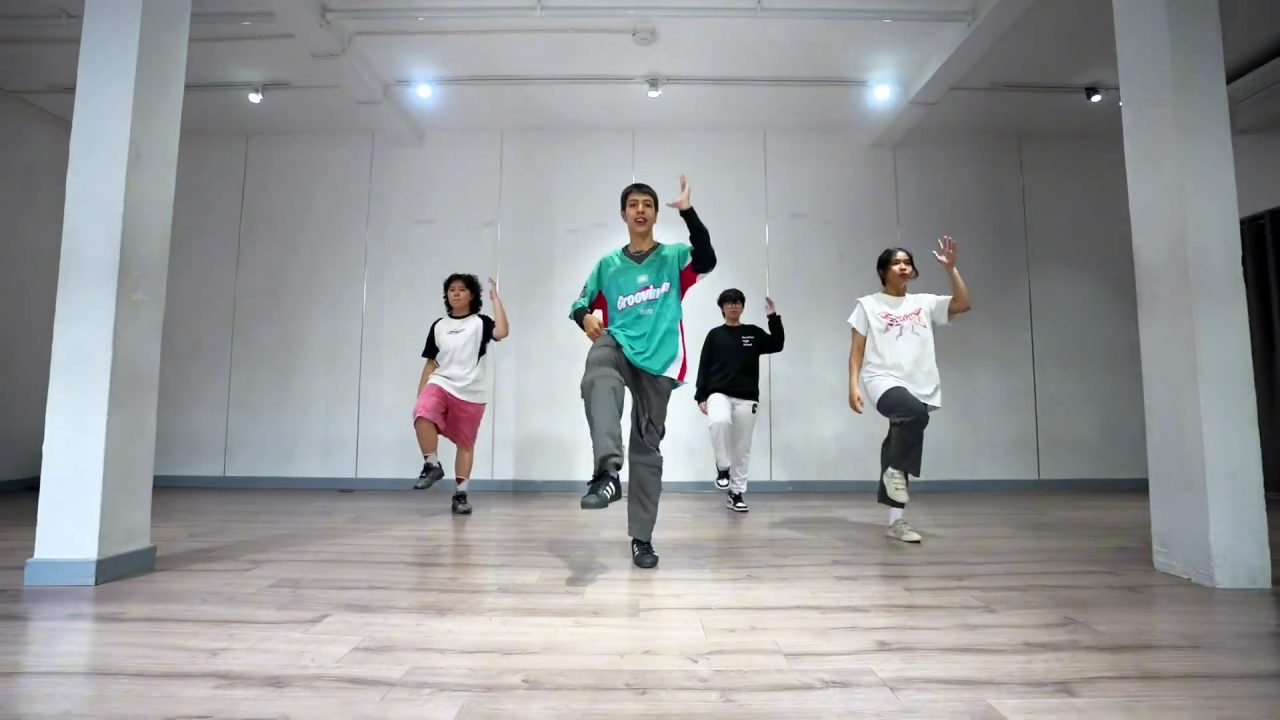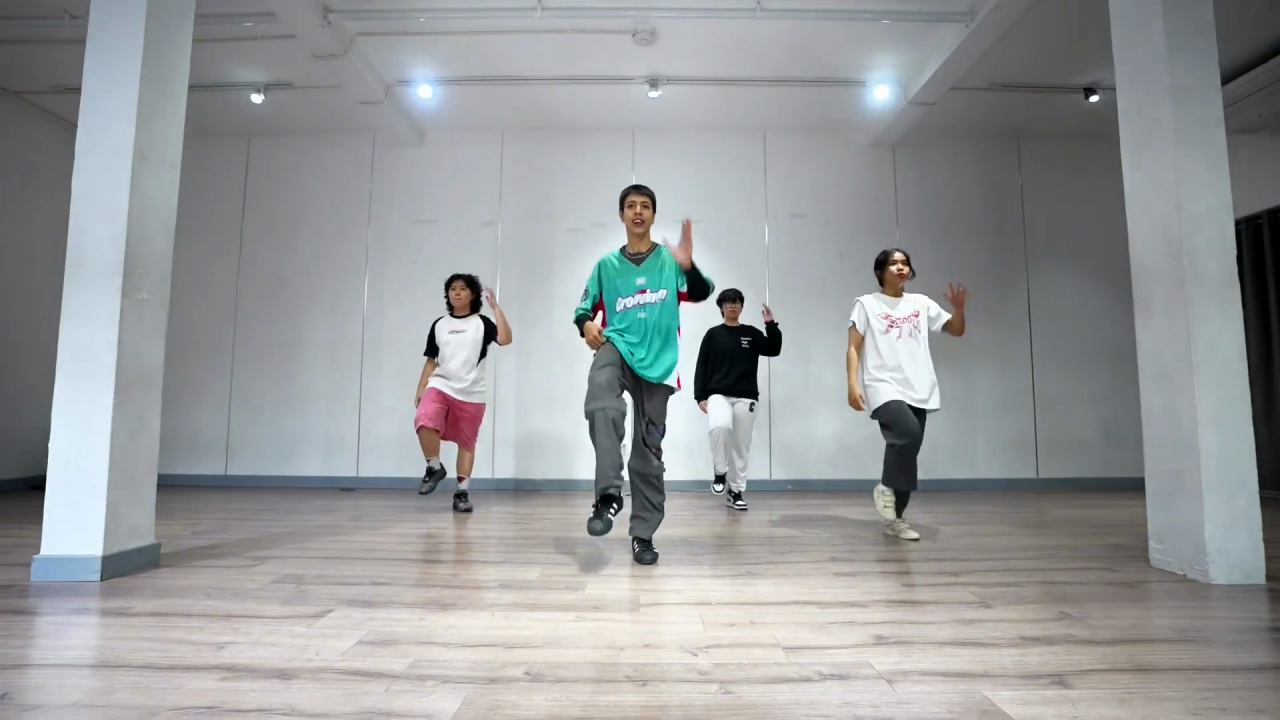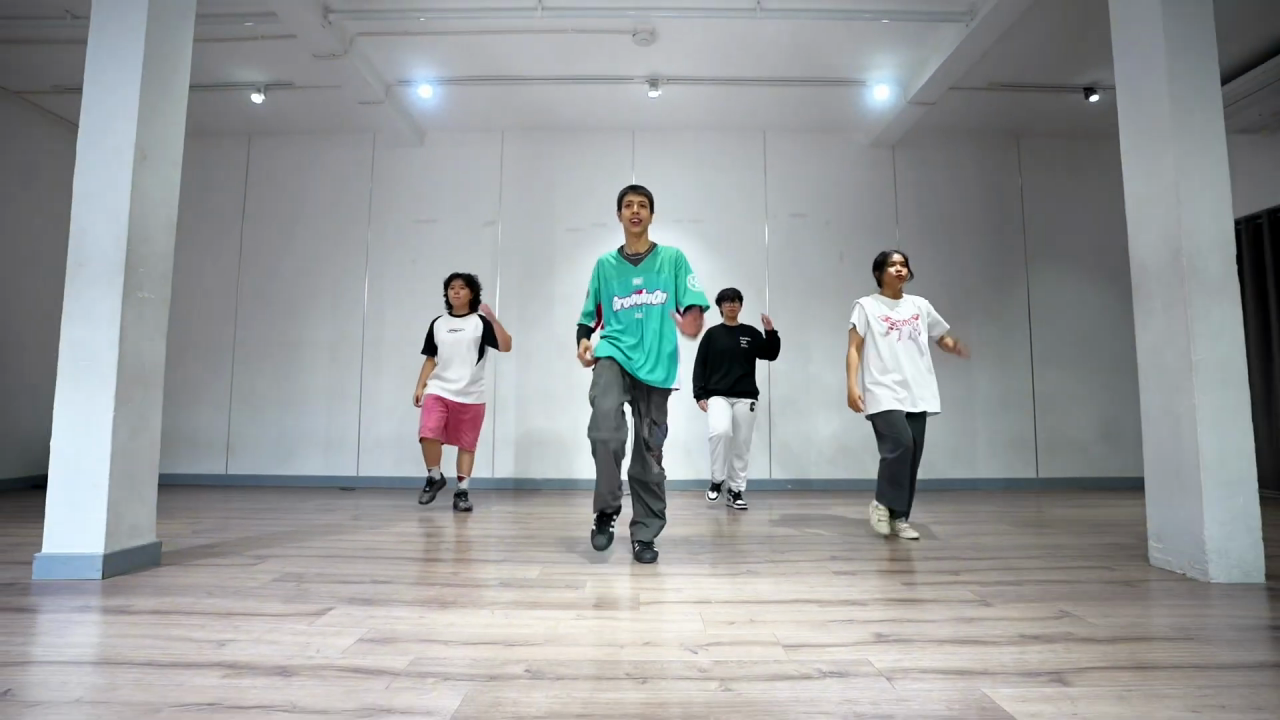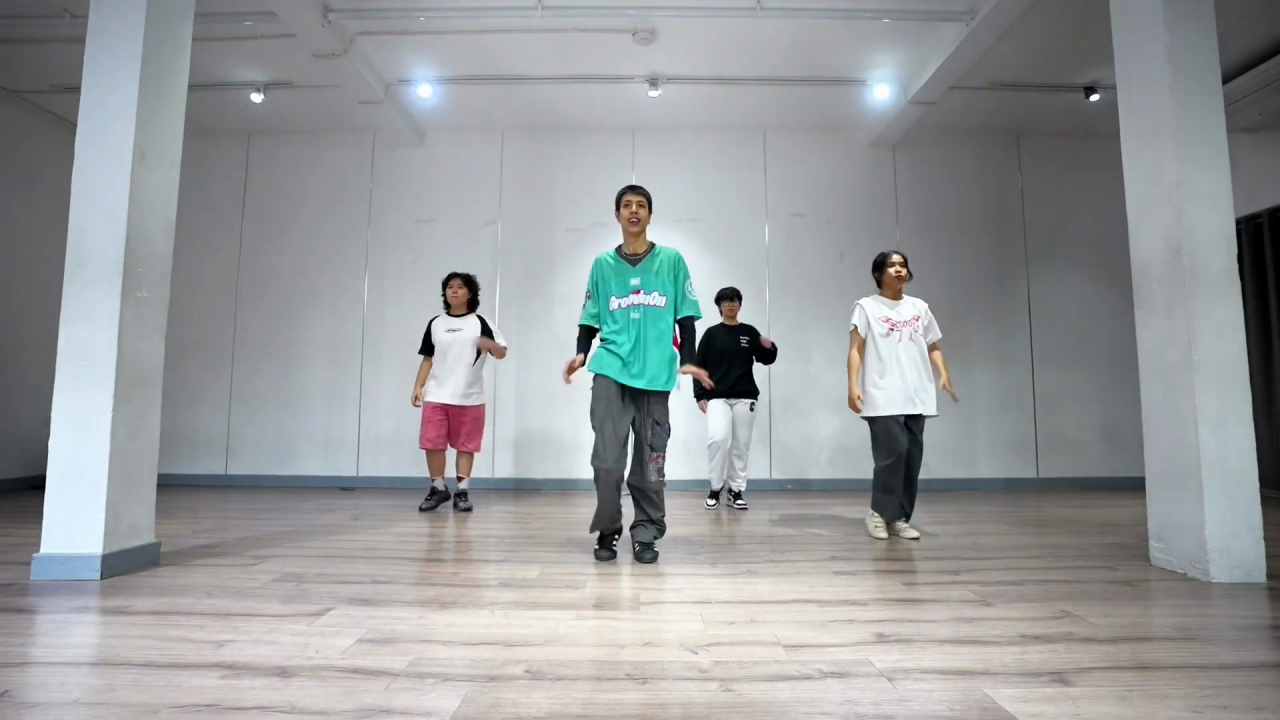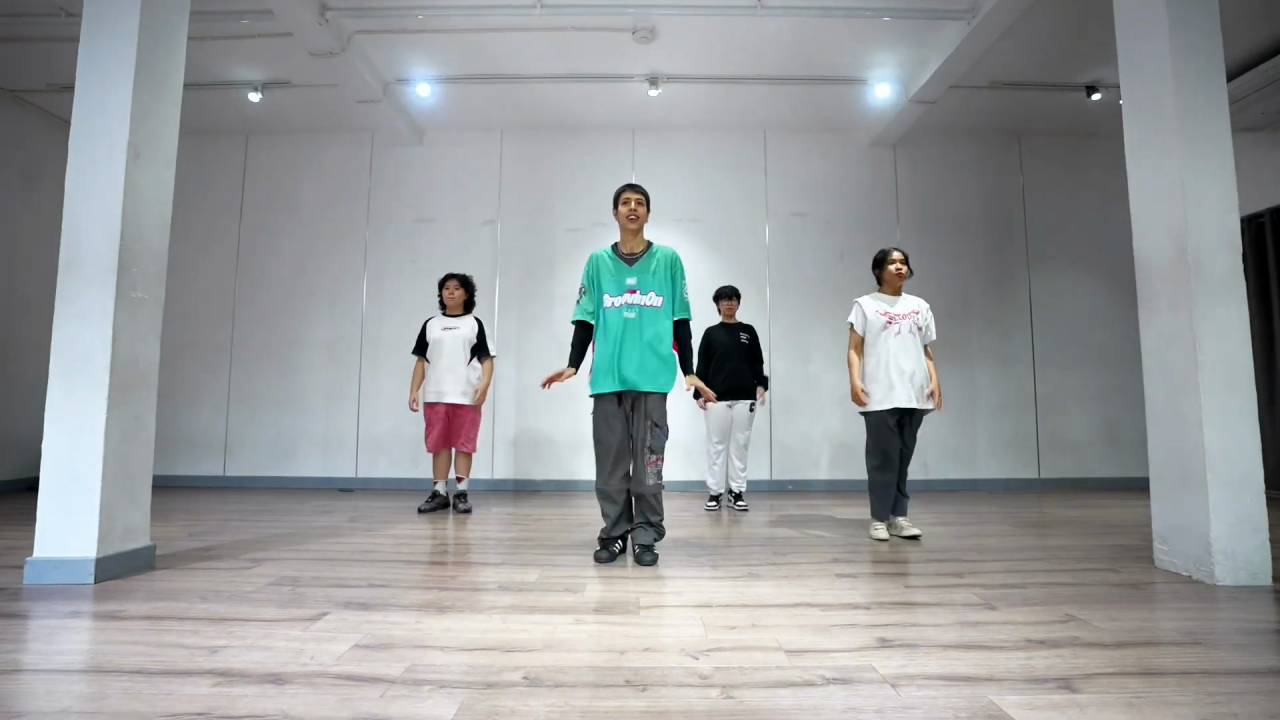
dt=0.1s
person 1, frame 1
left shoulder: (674, 255)
right shoulder: (608, 264)
left elbow: (707, 261)
right elbow: (579, 305)
left wrist: (687, 210)
right wrist: (587, 318)
left hip: (658, 359)
right hip: (619, 345)
left knee: (647, 448)
right knee: (597, 377)
left ankle: (641, 537)
right ankle: (606, 470)
person 1, frame 2
left shoulder: (672, 260)
right shoulder: (607, 264)
left elbow: (702, 292)
right elbow: (584, 309)
left wrist: (688, 265)
right wrist: (588, 326)
left hip: (657, 361)
right hip: (616, 350)
left knee: (648, 449)
right knee: (601, 405)
left ankle: (643, 534)
right ankle: (608, 495)
person 1, frame 3
left shoulder: (672, 260)
right shoulder: (605, 264)
left elbow: (695, 304)
right elbow: (588, 314)
left wrist: (692, 320)
right wrist: (583, 340)
left hip: (656, 365)
right hip: (614, 355)
left knee: (649, 453)
right knee: (605, 429)
left ankle: (644, 534)
right ankle: (607, 508)
person 1, frame 4
left shoulder: (671, 260)
right shoulder: (602, 264)
left elbow: (686, 316)
right elbow: (591, 319)
left wrist: (688, 361)
right wrist: (580, 353)
left hip: (654, 371)
right hip: (610, 367)
left knee: (651, 457)
right knee: (608, 453)
left ankle: (646, 534)
right ankle: (609, 529)
person 1, frame 5
left shoulder: (668, 259)
right shoulder: (597, 262)
left elbow: (681, 318)
right elbow: (585, 318)
left wrist: (688, 369)
right wrist: (572, 364)
left hip: (651, 374)
right hip: (607, 374)
left knee: (648, 459)
right knee: (610, 462)
left ankle: (645, 537)
right ankle: (613, 534)
person 2, frame 1
left shoulder: (925, 303)
right shoulder: (868, 305)
left elbow: (964, 303)
right elbow: (857, 349)
left wrist: (950, 266)
right wrist: (853, 386)
left hip: (919, 386)
right hip: (884, 381)
left knee: (903, 441)
right knee: (915, 413)
left ankle: (896, 519)
right ankle: (895, 470)
person 2, frame 2
left shoulder: (922, 304)
right shoulder: (867, 304)
left elbow: (956, 330)
right elbow: (854, 347)
left wrist: (959, 307)
right wrist: (853, 384)
left hip: (917, 391)
right hip: (883, 388)
left knee: (908, 444)
right knee: (905, 434)
left ankle: (895, 517)
right ankle: (886, 486)
person 2, frame 3
left shoulder: (920, 306)
right shoulder: (866, 306)
left elbow: (942, 338)
right elbow: (855, 349)
left wrist: (954, 347)
right wrist: (852, 386)
left hip: (917, 394)
right hip: (883, 392)
left knee: (910, 454)
right knee: (899, 445)
left ankle: (897, 517)
right ankle: (881, 502)
person 2, frame 4
left shoulder: (919, 307)
right shoulder: (866, 306)
left elbow: (933, 348)
right elbow: (856, 350)
left wrist: (943, 376)
right wrist: (853, 386)
left hip: (917, 397)
right hip: (883, 398)
left knee: (911, 458)
right knee: (891, 454)
left ankle: (899, 518)
right ankle: (879, 513)
person 2, frame 5
left shoulder: (920, 305)
right shoulder: (865, 304)
left elbow: (927, 350)
right elbow: (855, 349)
left wrist: (935, 382)
right wrist: (856, 382)
left hip: (913, 394)
right hip: (880, 395)
left knee: (904, 455)
right knee: (883, 454)
left ankle: (897, 516)
right ankle: (879, 517)
person 3, frame 1
left shoulder: (481, 322)
right shoulder: (438, 325)
left elbow: (502, 333)
right elbow: (431, 361)
left wrist: (496, 299)
right wrist: (421, 390)
left hip: (471, 393)
right hip: (441, 383)
left knee: (465, 443)
right knee: (423, 413)
left ankle: (460, 494)
right ankle: (432, 465)
person 3, frame 2
left shoulder: (482, 322)
right shoulder: (439, 325)
left elbow: (506, 339)
right elbow: (431, 360)
left wrist: (496, 307)
right wrist: (421, 387)
left hip: (471, 394)
right hip: (440, 386)
left knee: (466, 443)
right knee: (425, 423)
left ankle: (461, 493)
right ankle: (434, 468)
person 3, frame 3
left shoulder: (481, 322)
right shoulder: (437, 324)
left elbow: (505, 346)
right elbow: (430, 359)
left wrist: (494, 319)
right wrist: (420, 387)
left hip: (470, 395)
right hip: (438, 389)
left knee: (466, 444)
right knee: (428, 434)
left ankle: (462, 492)
right ankle: (434, 476)
person 3, frame 4
left shoulder: (478, 322)
right shoulder: (435, 323)
left elbow: (501, 352)
right elbow: (427, 359)
left wrist: (491, 346)
right wrist: (418, 387)
left hip: (469, 396)
right hip: (435, 394)
left knee: (465, 445)
right knee: (432, 443)
left ankle: (462, 492)
right ankle: (437, 488)
person 3, frame 5
left shoulder: (474, 324)
right shoulder: (430, 324)
left elbow: (488, 358)
right elbow: (421, 360)
left wrist: (484, 384)
right wrist: (414, 390)
left hip: (466, 396)
right hip: (435, 396)
left knee: (464, 445)
right knee: (438, 445)
left ankle: (461, 494)
right ankle: (439, 493)
person 4, frame 1
left shoulder: (753, 332)
right shoulder: (715, 335)
left elbow: (777, 345)
right elbow: (704, 367)
left wrist: (774, 318)
right wrist: (701, 396)
left hip: (747, 397)
right hip: (719, 393)
left knee: (741, 447)
right knee: (719, 422)
left ankle: (736, 493)
right ankle: (723, 468)
person 4, frame 2
left shoulder: (752, 333)
right shoulder: (713, 334)
left elbow: (773, 350)
right elbow: (702, 366)
left wrist: (771, 326)
right wrist: (700, 395)
left hip: (746, 397)
right hip: (718, 394)
left knee: (741, 445)
right knee: (720, 426)
left ankle: (736, 492)
right ankle: (720, 472)
person 4, frame 3
left shoulder: (751, 333)
right shoulder: (712, 334)
left elbow: (771, 354)
right elbow: (700, 366)
left wrist: (771, 332)
right wrist: (700, 394)
left hip: (746, 397)
right hip: (718, 395)
left knee: (741, 446)
right knee: (720, 431)
left ankle: (736, 492)
right ankle: (717, 480)
person 4, frame 4
left shoulder: (750, 332)
right shoulder: (711, 333)
left elbow: (764, 359)
right elbow: (700, 365)
left wrist: (769, 348)
right wrist: (699, 394)
left hip: (745, 397)
right hip: (716, 396)
left knee: (741, 445)
right knee: (718, 440)
left ankle: (735, 491)
right ankle: (715, 489)
person 4, frame 5
left shoulder: (749, 331)
right shoulder: (711, 333)
left elbow: (756, 362)
right elbow: (702, 365)
left wrist: (761, 384)
right wrist: (699, 394)
left hip: (744, 398)
right hip: (716, 397)
left knee: (739, 445)
right knee: (716, 445)
left ankle: (736, 493)
right ankle: (715, 493)
